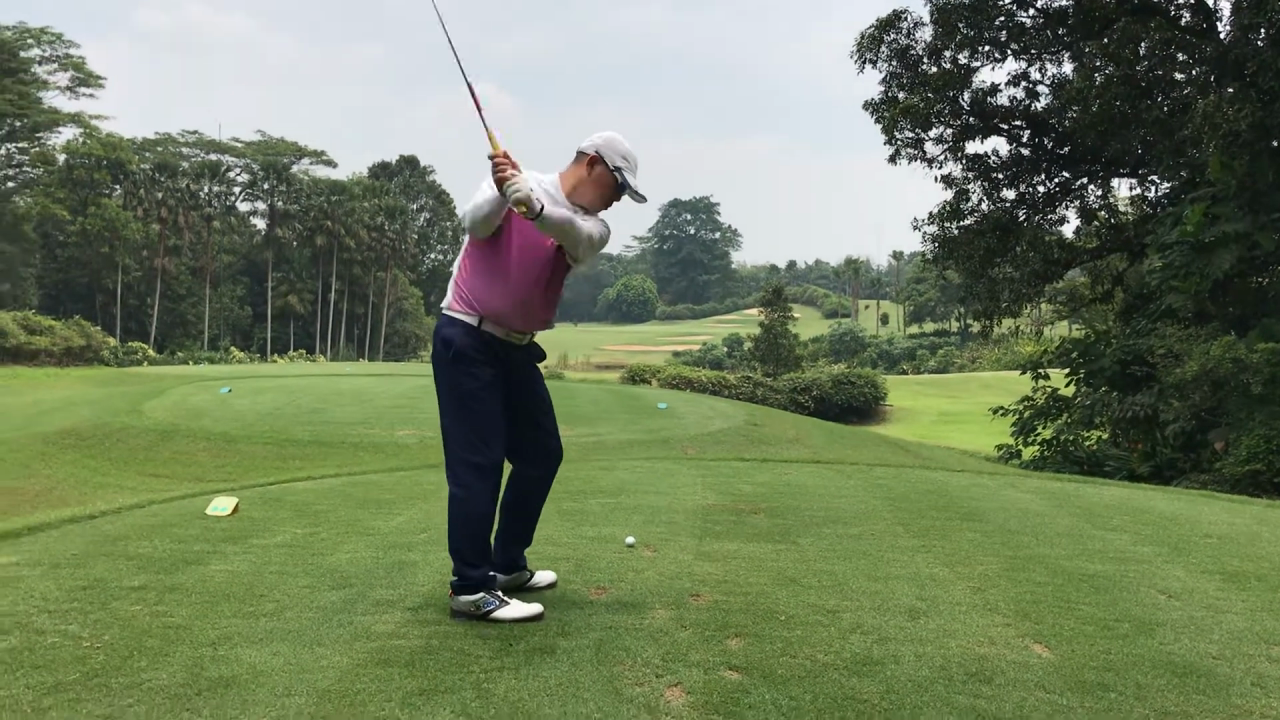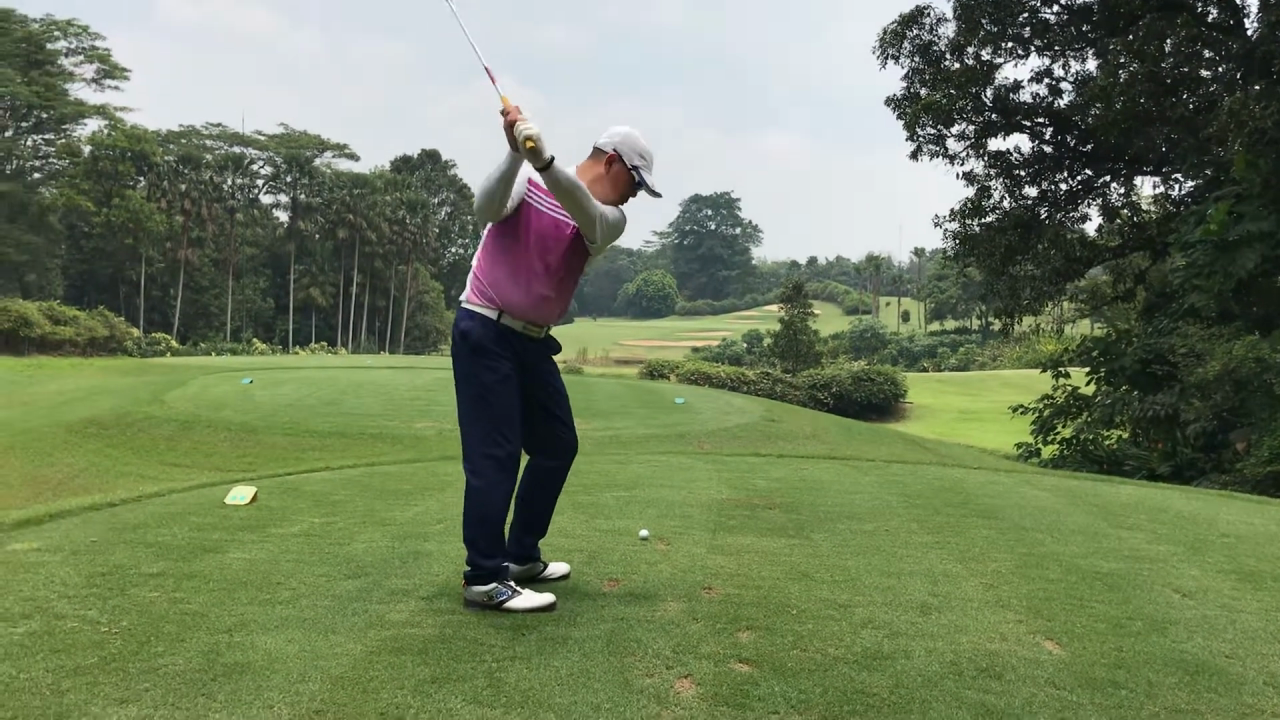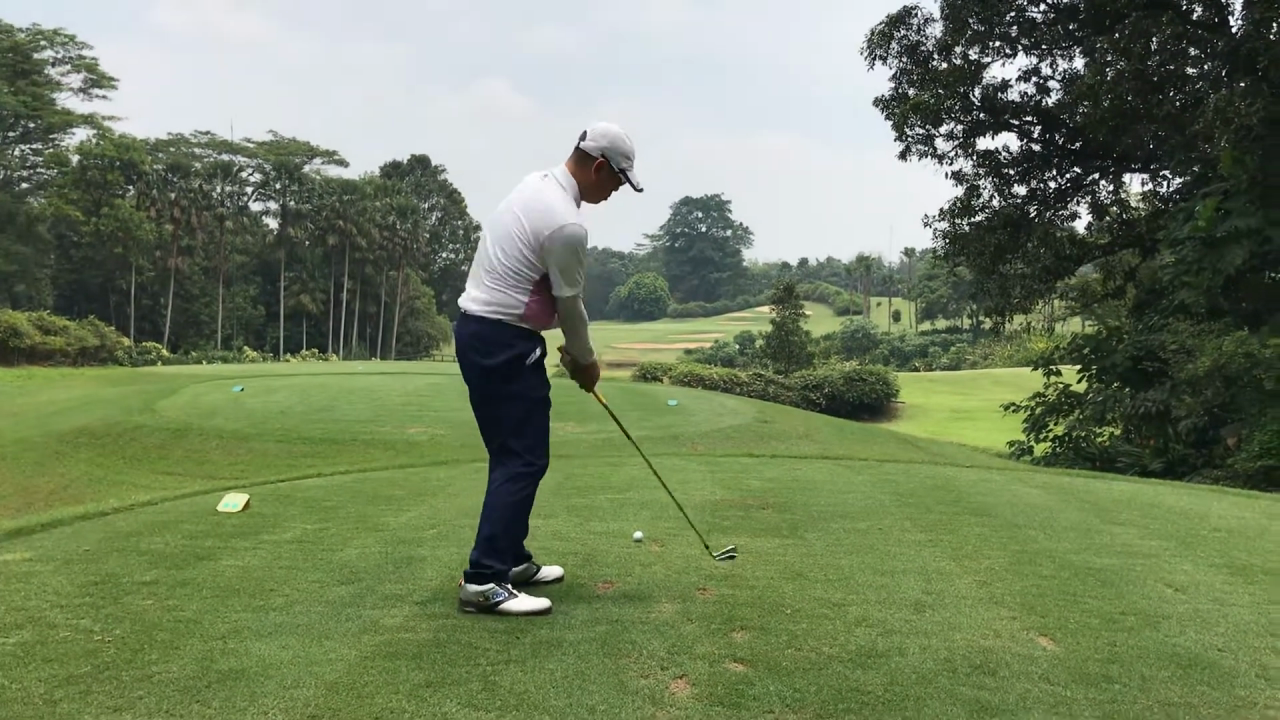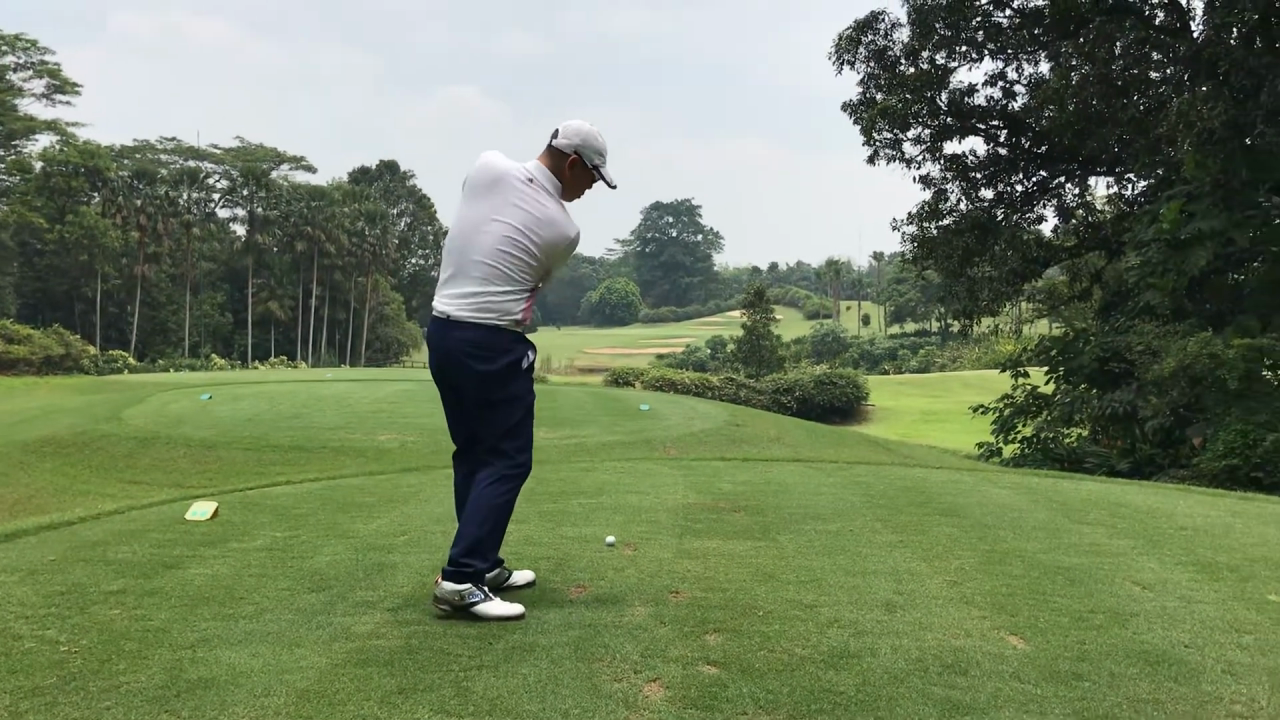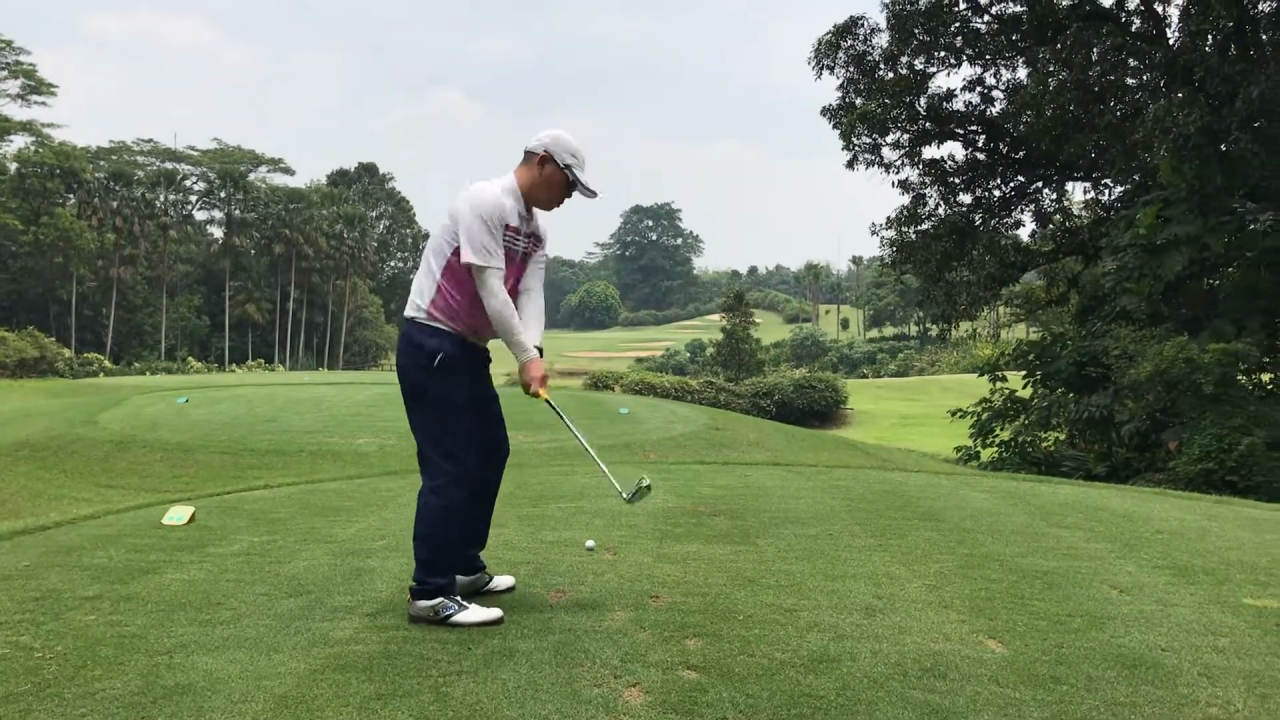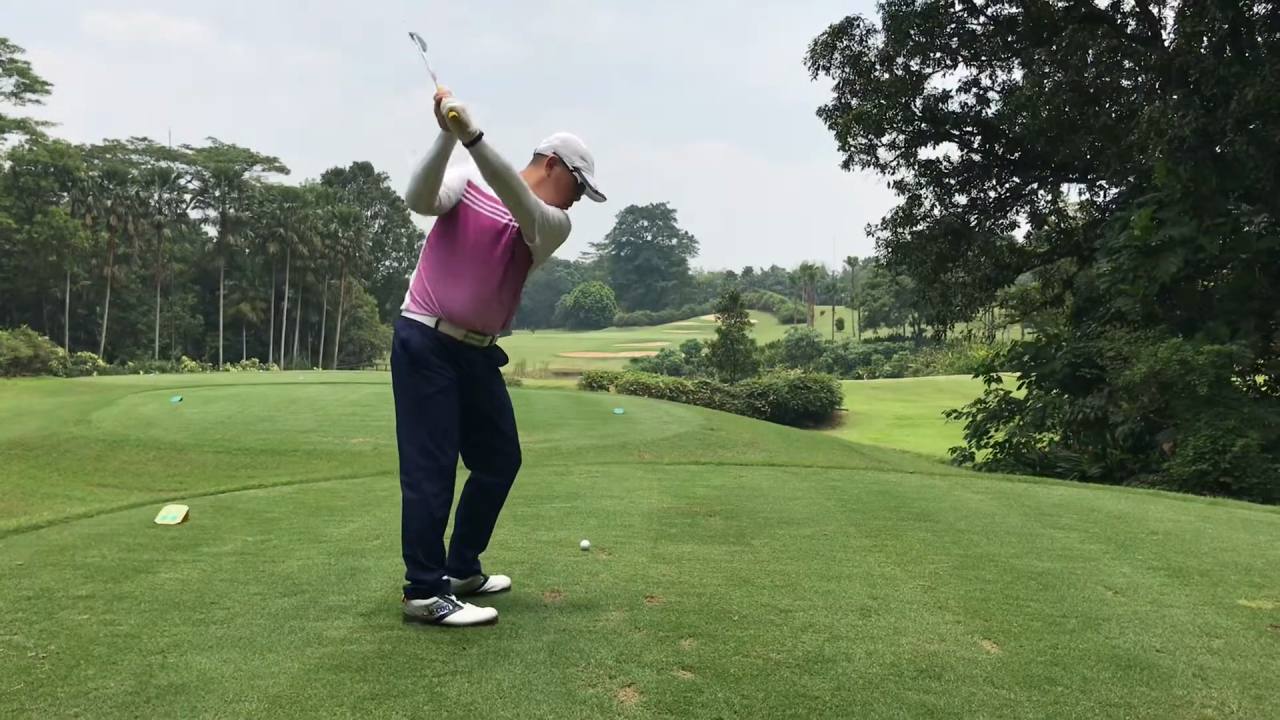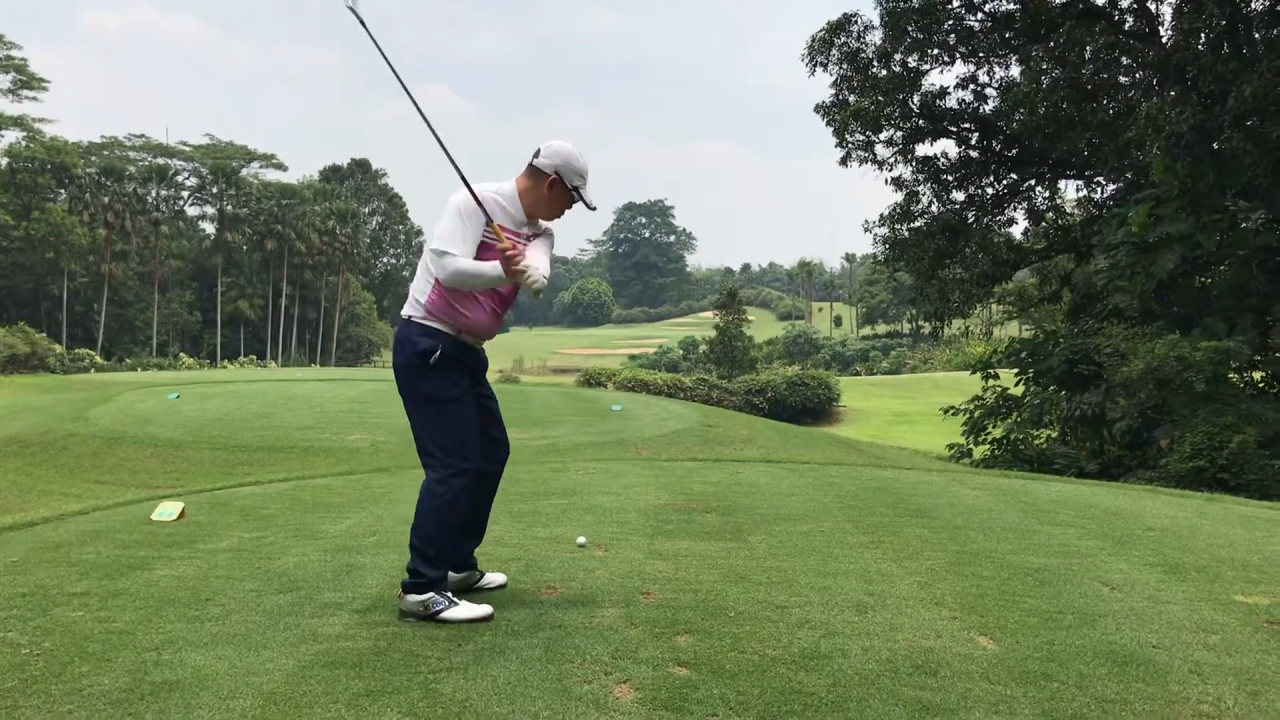
dt=0.4s
person 1, frame 1
left shoulder: (596, 229)
right shoulder: (505, 184)
left elbow: (567, 230)
right elbow: (476, 223)
left wrist: (530, 199)
right wrist: (504, 188)
left hip: (517, 350)
right hip: (466, 341)
left knee: (540, 455)
right knee: (478, 463)
left ankle: (506, 565)
right ankle: (471, 588)
person 1, frame 2
left shoulder: (609, 219)
right shoulder: (526, 177)
left elbow: (577, 210)
right elbow: (485, 210)
left wrist: (544, 158)
right wrist: (516, 154)
left hip: (532, 341)
right hip: (484, 333)
left knee: (557, 445)
right knee: (495, 453)
left ankle: (520, 556)
right ankle: (484, 578)
person 1, frame 3
left shoulder: (535, 183)
right shoulder: (568, 226)
right elbow: (569, 305)
left wrist: (575, 352)
right wrist: (585, 357)
left hip: (474, 328)
right hip: (506, 342)
left knee: (509, 450)
right knee: (524, 458)
left ankle: (510, 558)
right ankle: (483, 579)
person 1, frame 4
left shoulder: (488, 167)
right shoulder: (563, 231)
left hip: (444, 331)
right hip: (494, 345)
left knee: (475, 454)
right knee: (508, 461)
left ankle: (481, 563)
right ankle: (460, 579)
person 1, frame 5
left shoulder: (535, 233)
right shoulder: (482, 200)
left elbow: (530, 293)
right elbow: (489, 288)
left wrist: (535, 351)
right wrist: (524, 355)
left hip: (466, 350)
right hip: (432, 346)
left knee: (489, 455)
right knee: (449, 467)
left ankle: (463, 569)
right ankle: (430, 593)
person 1, frame 6
left shoulder: (553, 225)
right shoulder: (467, 182)
left elbow: (517, 201)
right elbow: (418, 200)
left wrist: (472, 137)
right wrist: (447, 136)
left hip: (478, 353)
right hip: (425, 342)
left knee: (500, 460)
right knee: (430, 468)
left ankle: (461, 569)
right ankle: (424, 591)
person 1, frame 7
left shoulder: (540, 233)
right shoulder: (474, 203)
left elbow: (535, 278)
right elbow: (447, 270)
left wrist: (518, 266)
right wrist: (500, 270)
left hip: (456, 349)
right hip: (430, 346)
left knee: (488, 457)
right knee: (452, 465)
left ankle: (455, 565)
right ankle: (423, 588)
